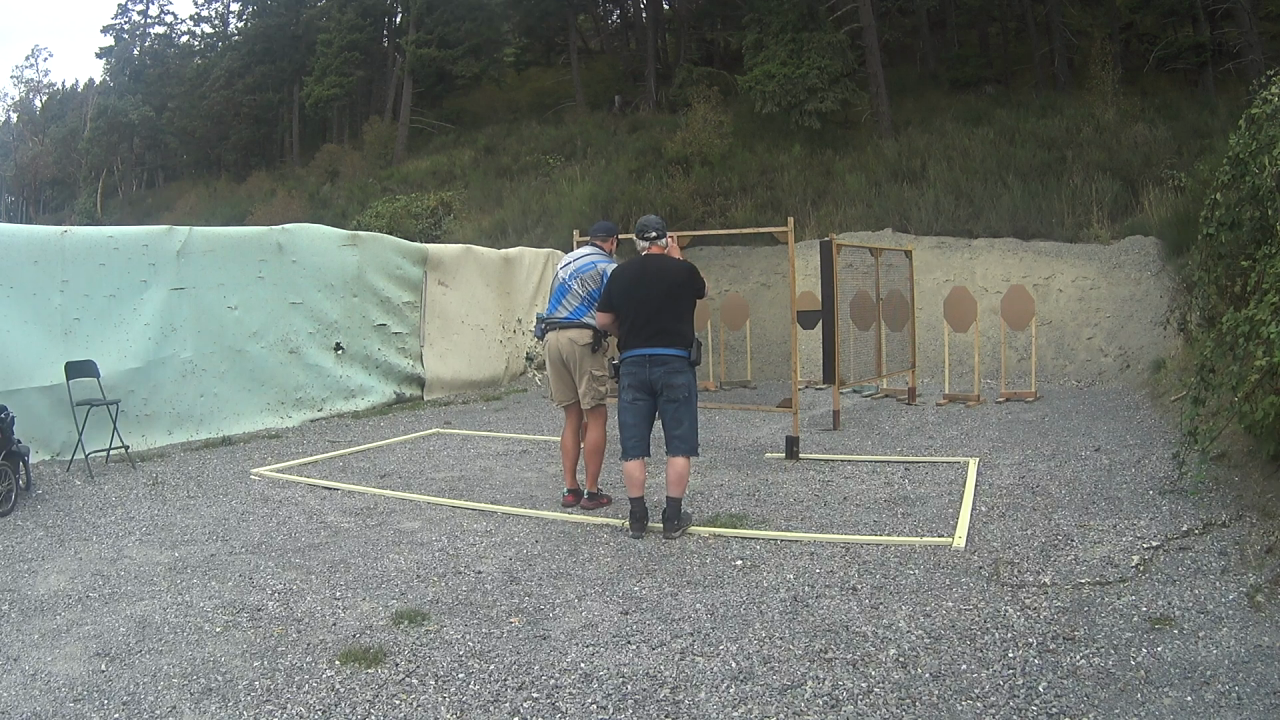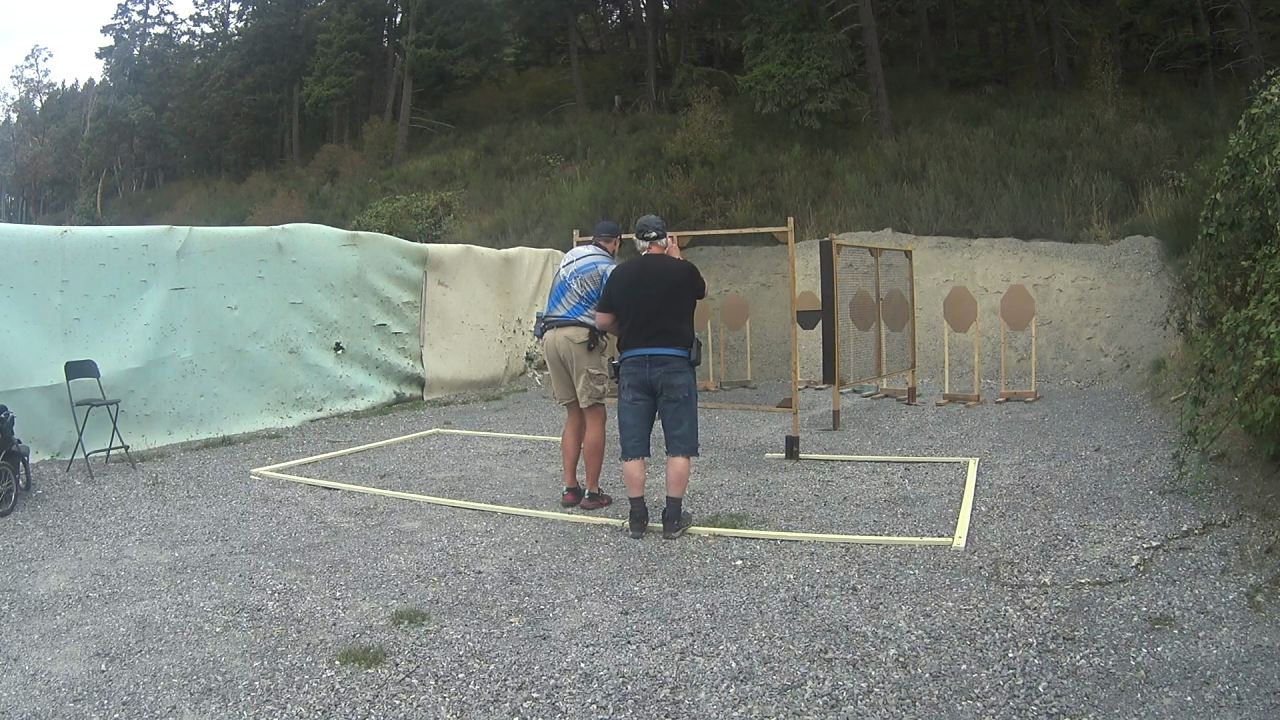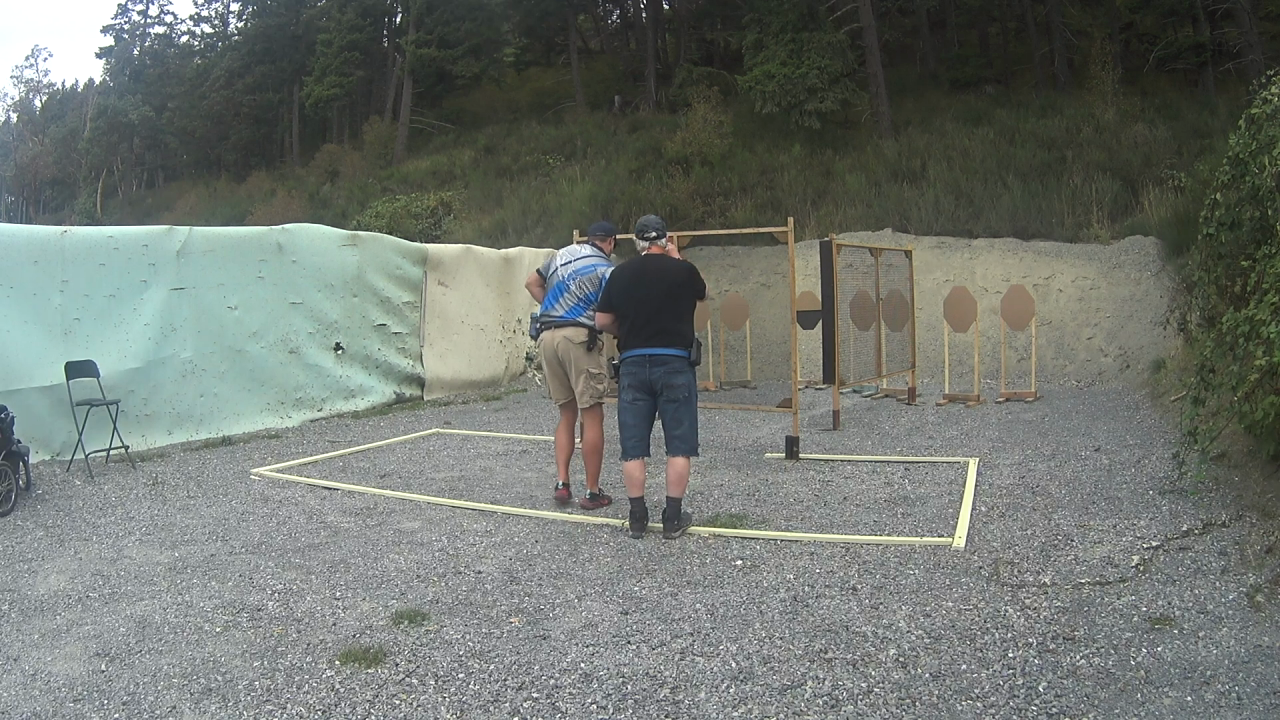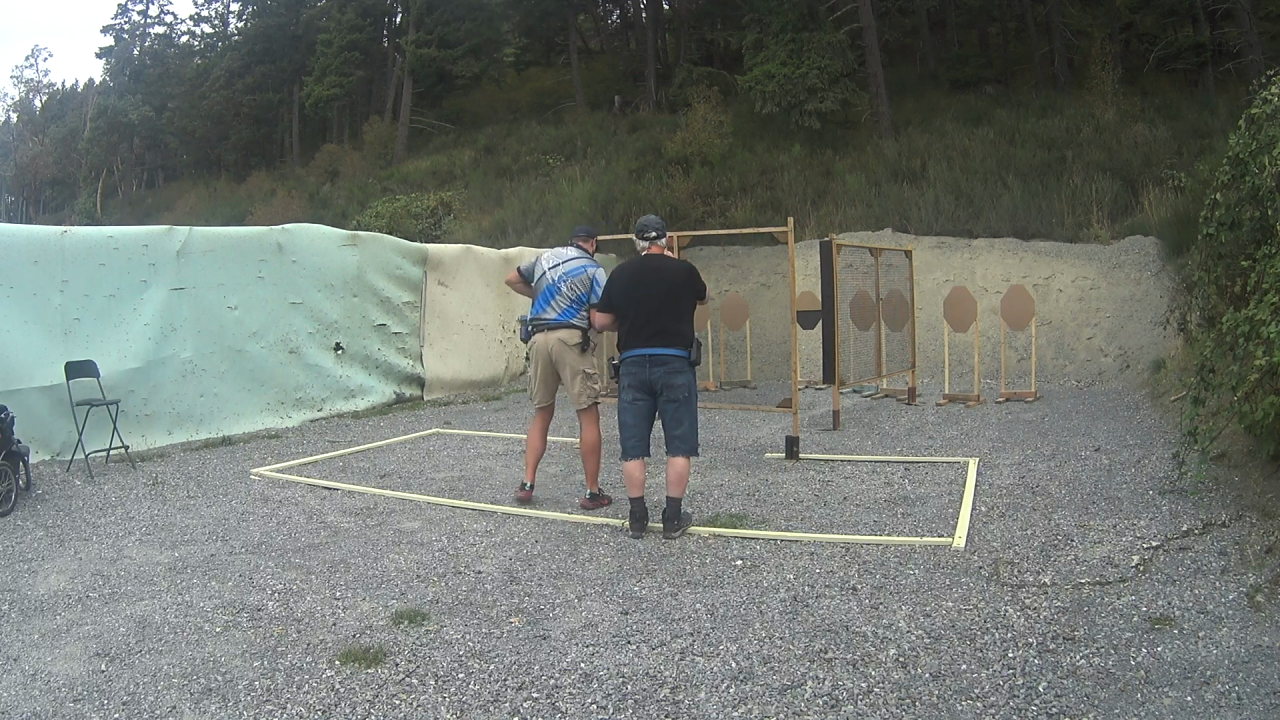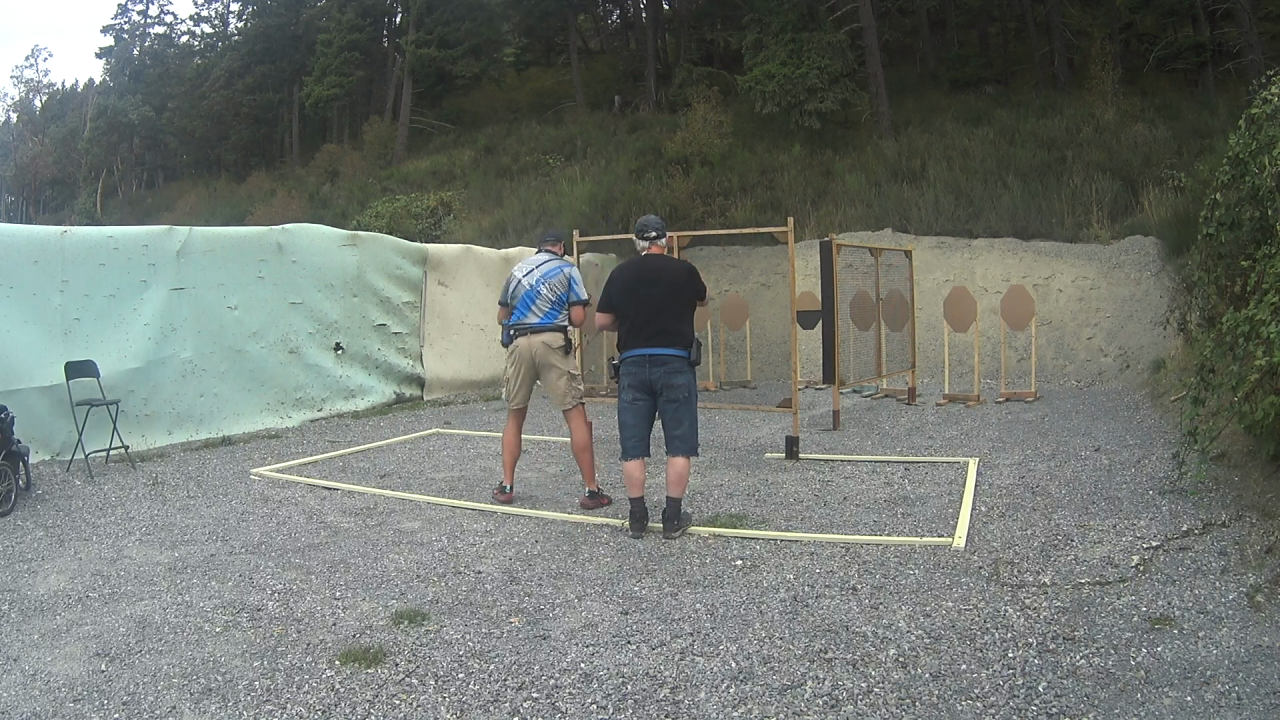
dt=0.2s
person 1, frame 1
left shoulder: (620, 273)
right shoulder: (683, 270)
left elbow: (603, 320)
right elbow: (702, 290)
left hip: (633, 365)
right hip: (674, 364)
left knee: (633, 448)
right knee: (678, 445)
left ankle: (637, 518)
right ankle: (673, 518)
person 1, frame 2
left shoulder: (620, 273)
right shoulder: (683, 270)
left elbow: (602, 320)
right elbow: (702, 291)
left hip: (633, 365)
right hip: (674, 364)
left knee: (633, 447)
right knee: (678, 446)
left ankle: (637, 518)
right ankle: (673, 518)
person 1, frame 3
left shoulder: (620, 274)
right shoulder: (684, 271)
left elbow: (602, 321)
right elbow: (702, 294)
left hip: (633, 365)
right hip: (674, 364)
left knee: (633, 447)
right knee: (678, 446)
left ankle: (637, 518)
right ankle: (673, 518)
person 1, frame 4
left shoulder: (620, 274)
right shoulder: (683, 270)
left elbow: (601, 322)
right elbow: (703, 298)
left hip: (633, 365)
right hip: (674, 364)
left knee: (633, 447)
right knee: (678, 446)
left ankle: (637, 518)
right ankle: (673, 518)
person 1, frame 5
left shoulder: (620, 273)
right shoulder: (684, 270)
left elbow: (602, 322)
right elbow: (702, 300)
left hip: (633, 366)
right hip: (674, 364)
left knee: (633, 448)
right knee: (678, 446)
left ankle: (637, 518)
right ankle: (673, 518)
person 2, frame 1
left shoulder: (567, 259)
right shoulder: (607, 265)
left hip: (552, 338)
right hip: (583, 339)
left knee: (572, 417)
right knee: (596, 417)
left ankle: (569, 489)
right ankle: (591, 492)
person 2, frame 2
left shoulder: (570, 255)
right shoulder: (608, 267)
left elbow: (557, 298)
left hip: (551, 336)
right hip: (580, 338)
left knee: (574, 415)
right knee: (594, 416)
left ankle: (569, 488)
right ankle: (592, 492)
person 2, frame 3
left shoulder: (563, 254)
right shoulder: (605, 269)
left elbow: (532, 284)
left hip: (547, 337)
right hip: (579, 338)
left knee: (567, 414)
right knee: (592, 416)
left ankle: (562, 484)
right ankle: (592, 493)
person 2, frame 4
left shoulder: (546, 257)
right shoulder: (594, 270)
left elbow: (511, 280)
left hip: (538, 339)
right hip: (571, 340)
left knee: (542, 415)
right knee: (588, 417)
left ankle: (527, 484)
right ankle: (593, 492)
person 2, frame 5
left shoulder: (517, 269)
right shoulder: (567, 269)
left elbow: (502, 317)
right elbow: (578, 318)
left hip: (519, 344)
right hip: (552, 343)
left knee: (515, 417)
right knee: (576, 416)
left ankle: (506, 486)
right ankle: (591, 491)
